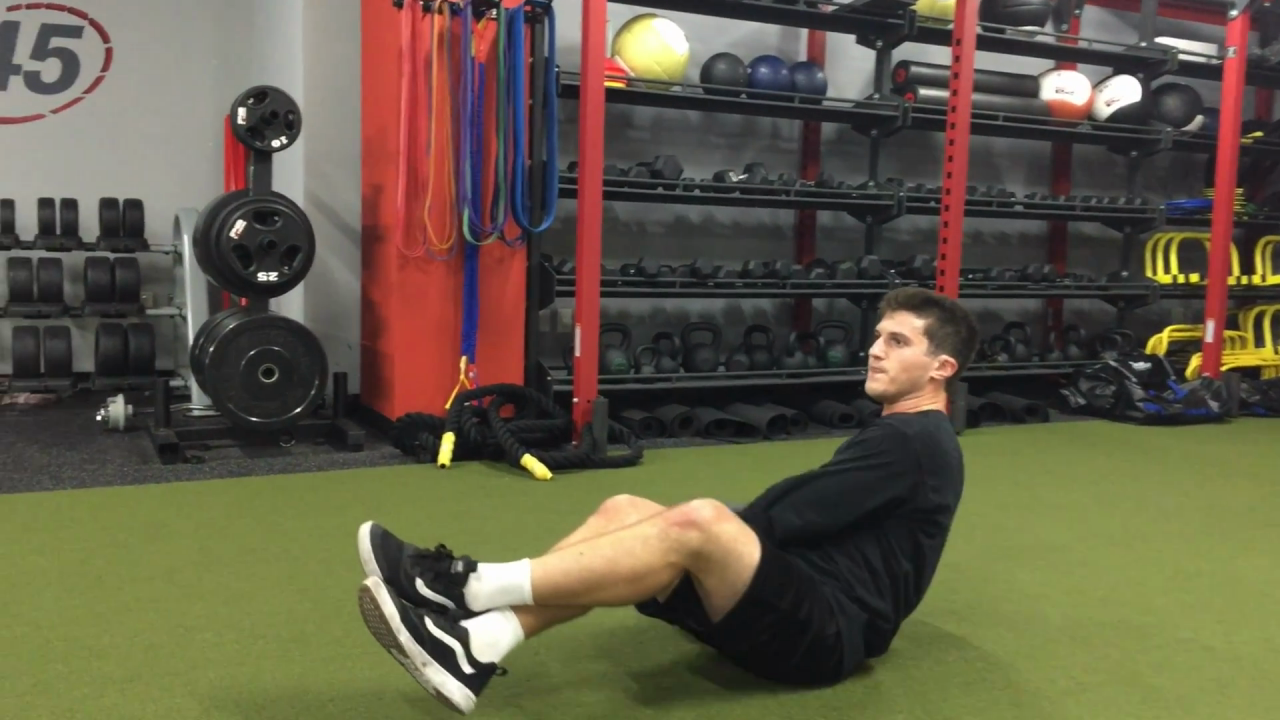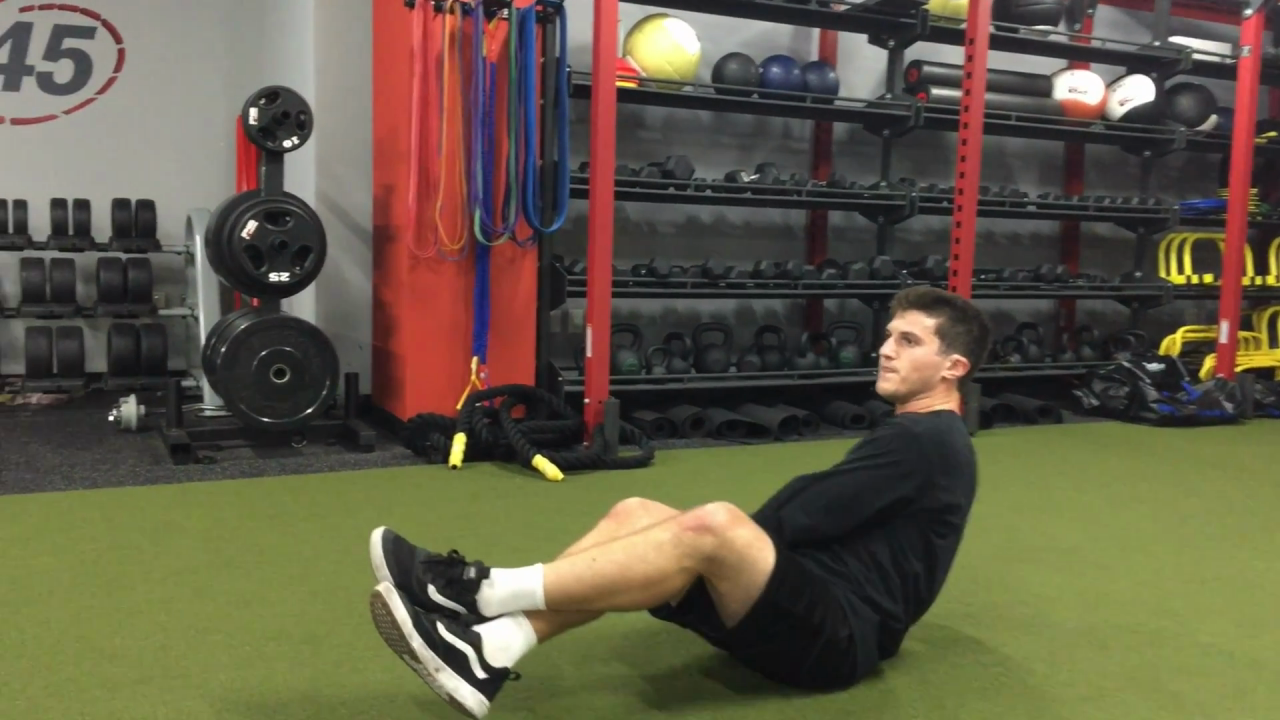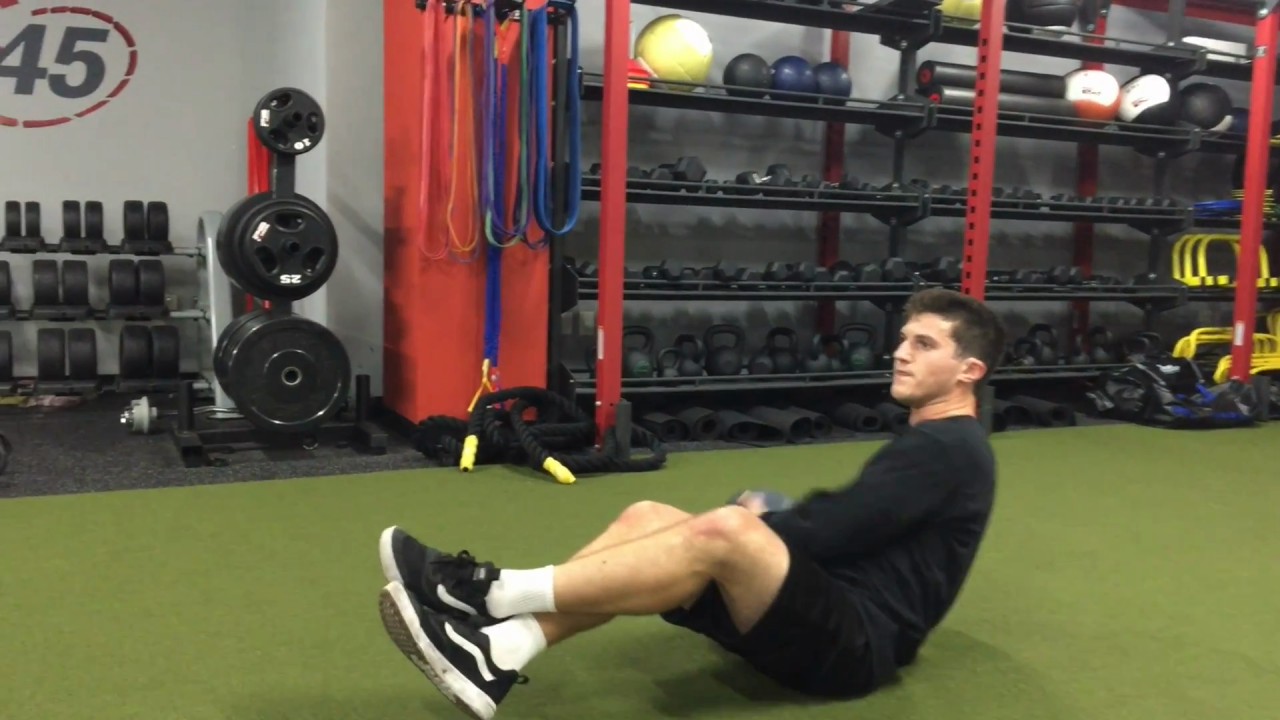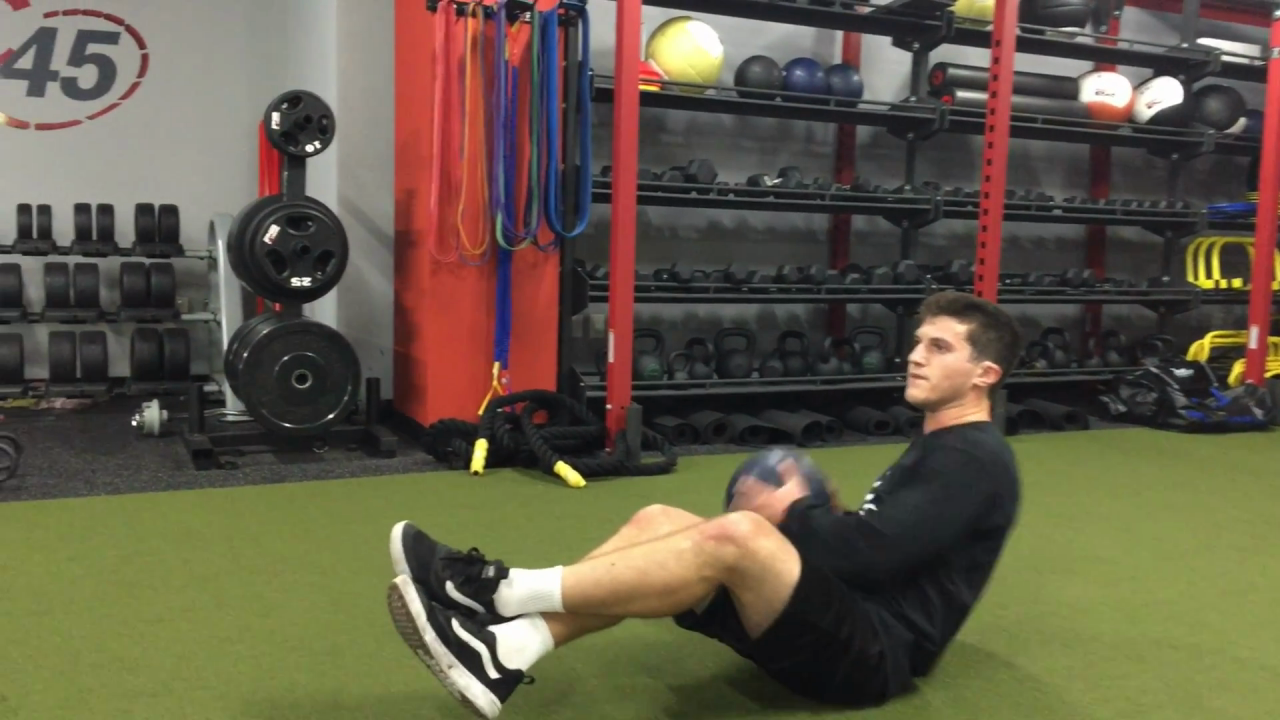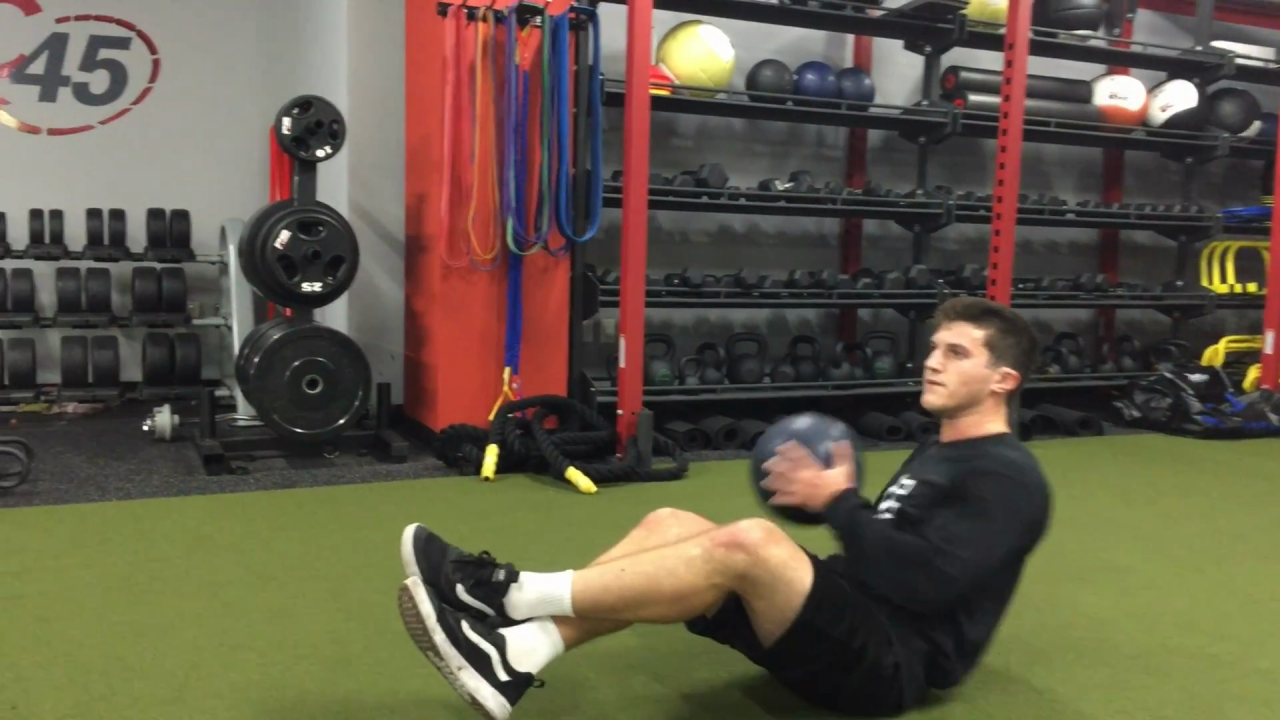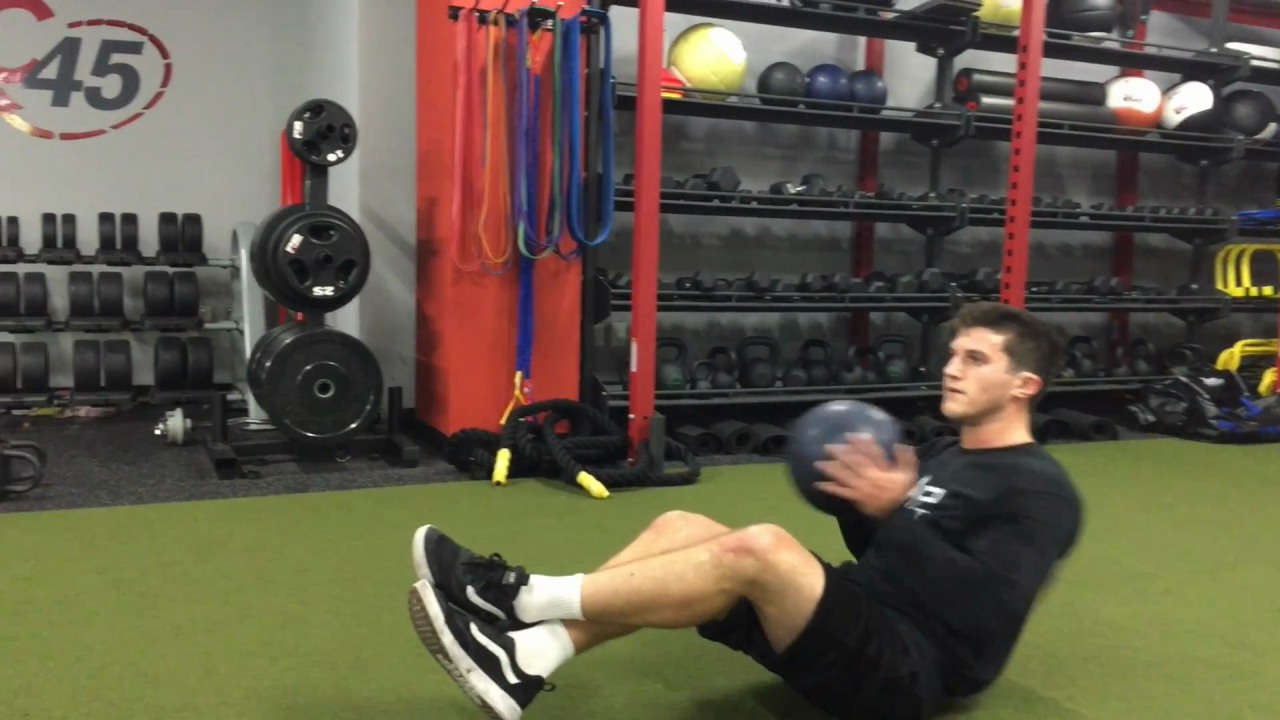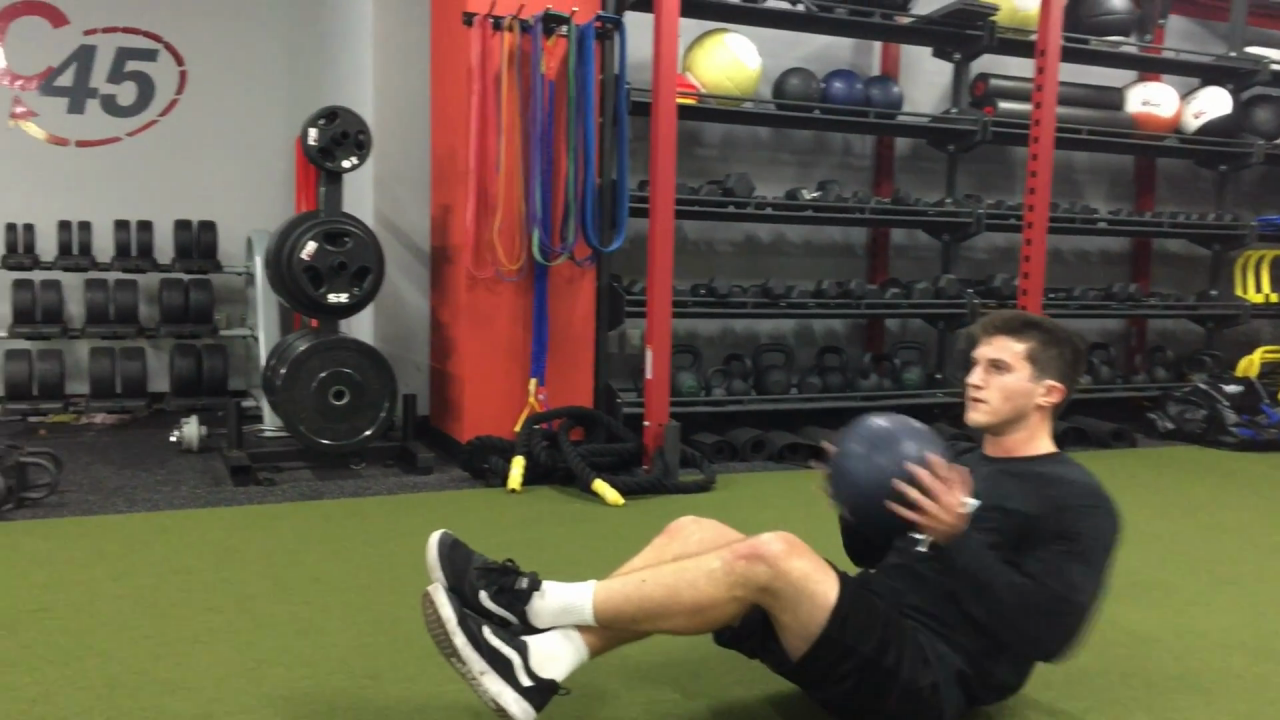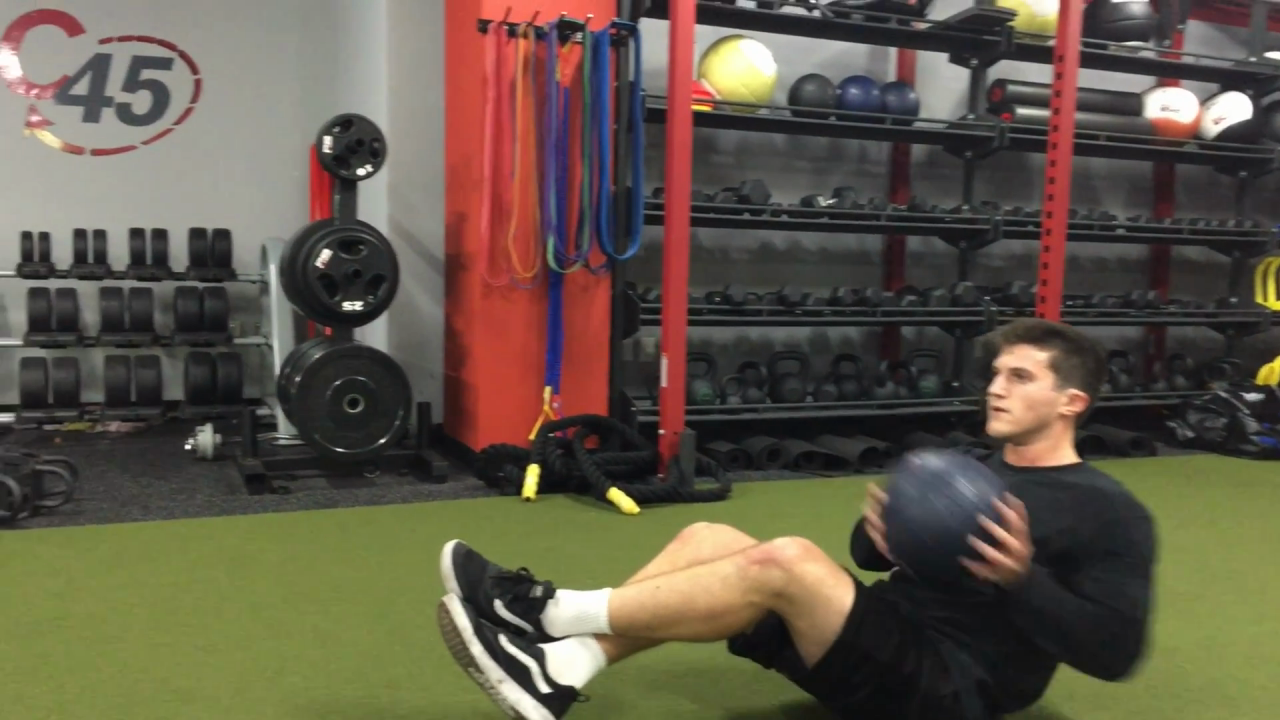
dt=0.1s
person 1, frame 1
left shoulder: (916, 442)
right shoulder: (894, 433)
left elbow: (801, 510)
left wrist: (721, 531)
right wrist: (733, 535)
left hip: (825, 630)
right hip: (789, 595)
left knee: (700, 521)
right knee: (625, 511)
left ankle: (478, 584)
right ankle: (474, 647)
person 1, frame 2
left shoulder: (928, 440)
right shoulder: (910, 435)
left elbow: (807, 508)
left wrist: (742, 529)
right wrist: (751, 532)
left hip: (839, 633)
right hip: (802, 597)
left knee: (715, 524)
right knee: (637, 514)
left ankle: (490, 590)
right ankle: (487, 652)
person 1, frame 3
left shoulder: (949, 450)
right shoulder: (927, 441)
left elbow: (835, 527)
left wrist: (759, 528)
right wrist: (767, 533)
left hip: (853, 641)
right hip: (815, 603)
left knee: (726, 530)
right knee: (648, 518)
left ankle: (501, 591)
right ankle: (496, 655)
person 1, frame 4
left shoulder: (976, 461)
right shoulder: (936, 445)
left elbow: (869, 552)
left wrist: (792, 514)
right wrist: (798, 514)
left hip: (871, 650)
right hip: (829, 614)
left knee: (739, 532)
right knee: (659, 521)
left ankle: (509, 591)
right ankle: (504, 653)
person 1, frame 5
left shoulder: (1007, 478)
right shoulder: (939, 453)
left elbow: (926, 583)
left wrist: (841, 504)
right wrist: (837, 497)
left hip: (886, 660)
right hip: (842, 620)
left knee: (751, 540)
right knee: (670, 525)
left ankle: (520, 593)
right ankle: (515, 655)
person 1, frame 6
left shoulder: (1038, 490)
right shoulder: (946, 455)
left elbow: (984, 614)
left wrist: (895, 511)
right wrist: (855, 498)
right hip: (854, 621)
left knee: (761, 546)
right knee: (679, 527)
left ankle: (529, 597)
right ankle: (525, 659)
person 1, frame 7
left shoulder: (1074, 501)
right shoulder: (967, 463)
left elbow: (1046, 633)
left wrist: (956, 538)
right hip: (873, 626)
left knee: (772, 554)
right knee: (693, 533)
left ankle: (541, 603)
right ankle: (540, 663)
person 1, frame 8
left shoulder: (1110, 514)
left elbow: (1115, 647)
right elbow: (871, 549)
left wrist: (1022, 579)
right wrist: (879, 524)
right hip: (889, 638)
left knee: (788, 560)
right knee: (708, 539)
left ankle: (558, 612)
